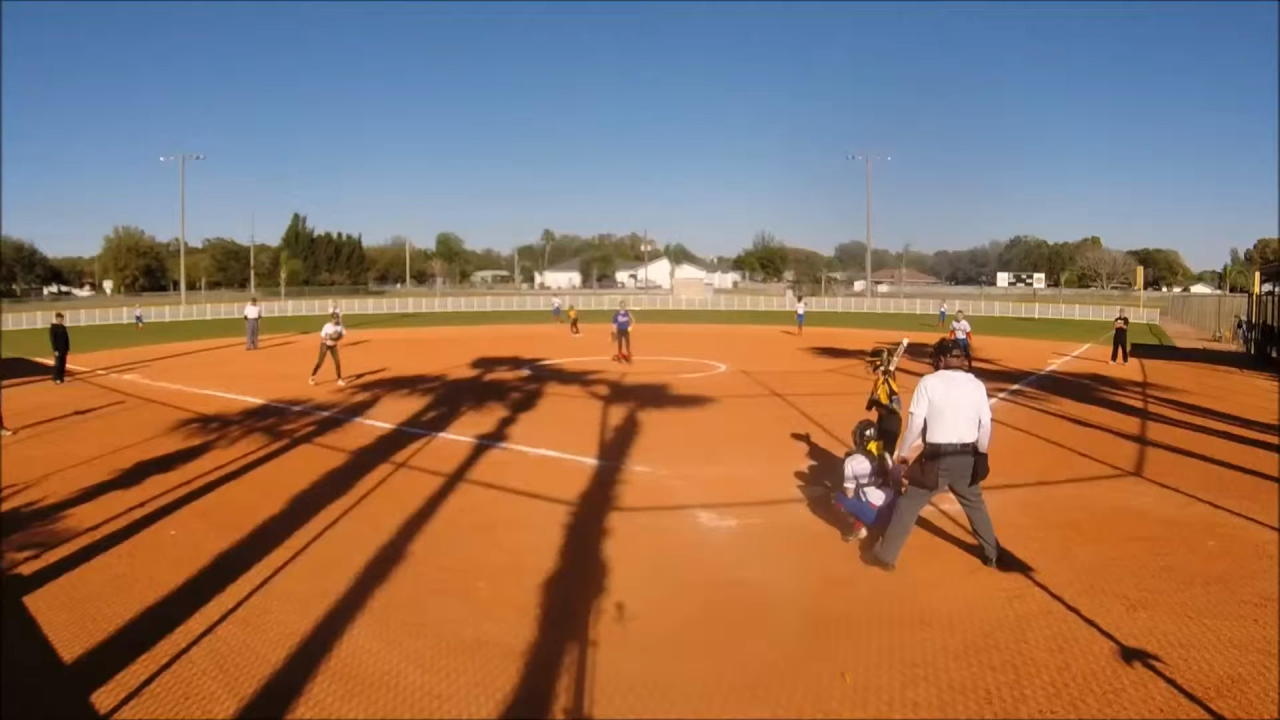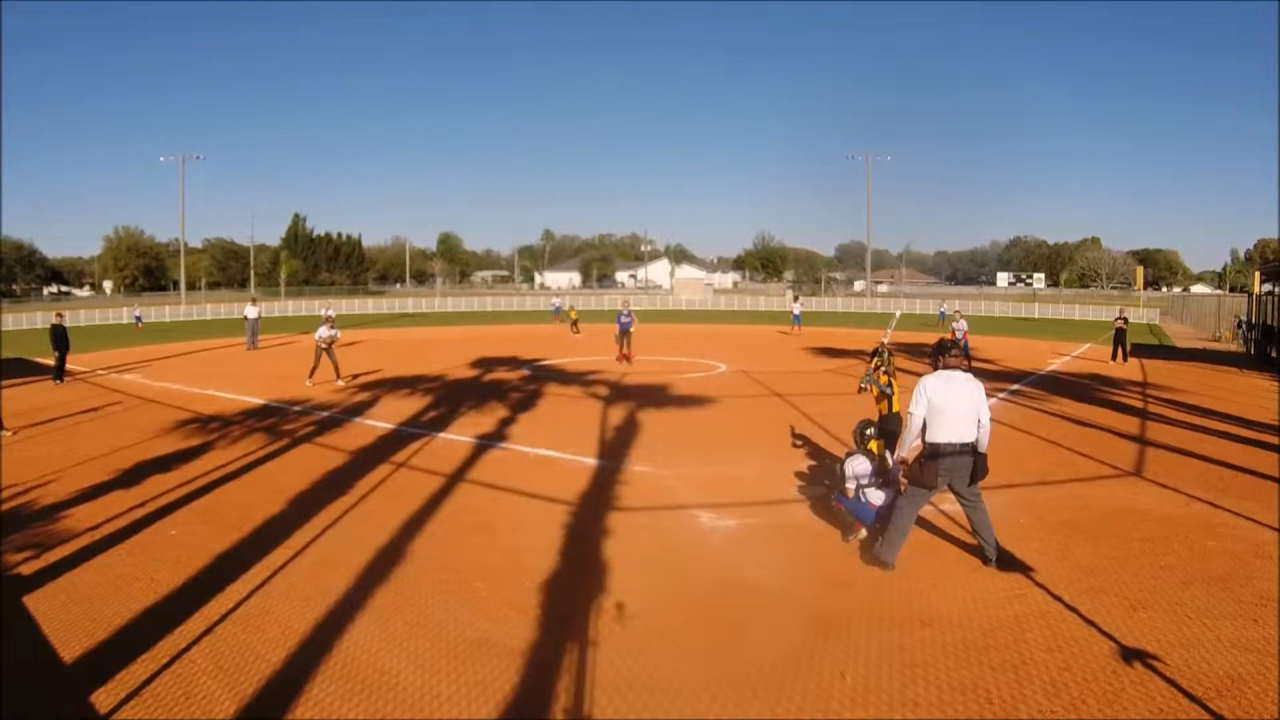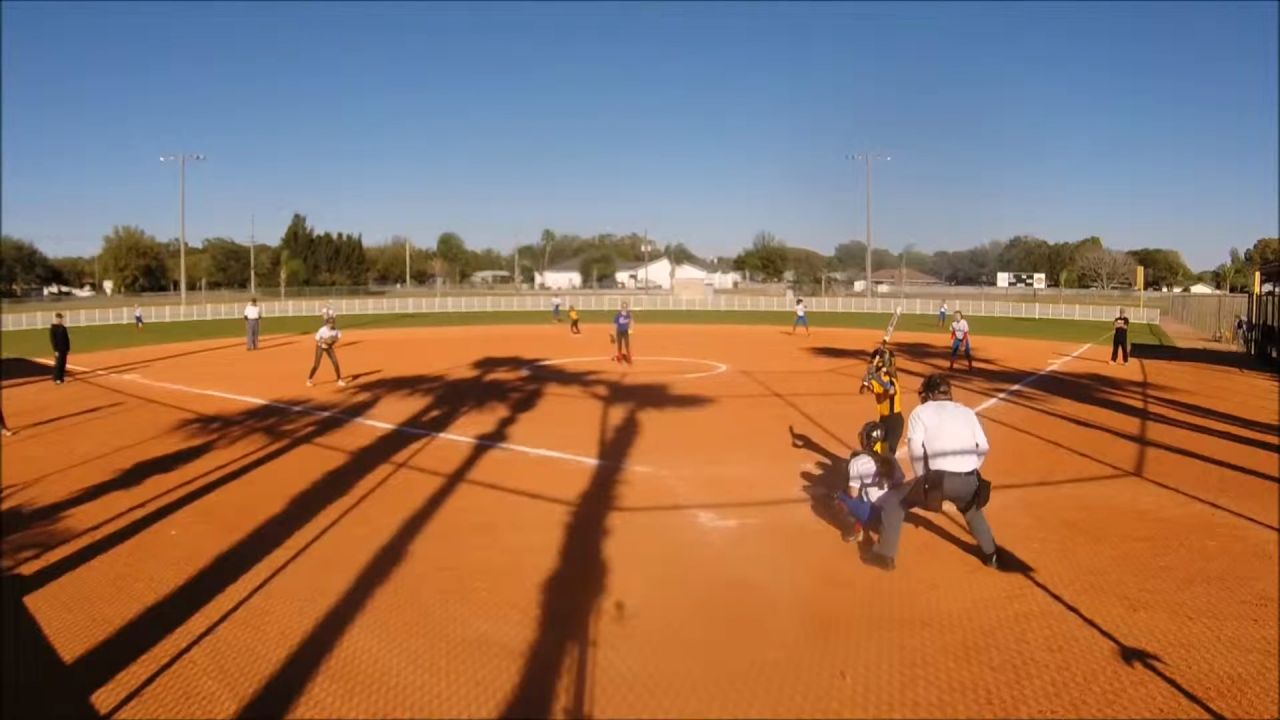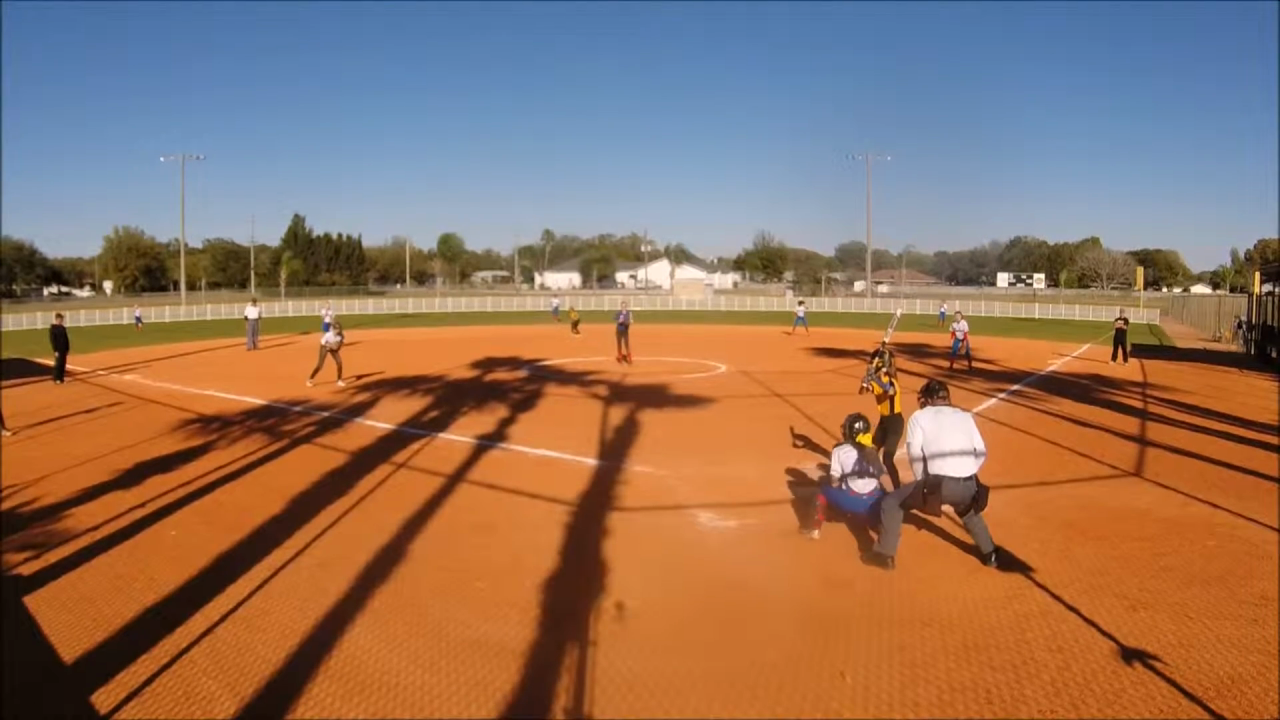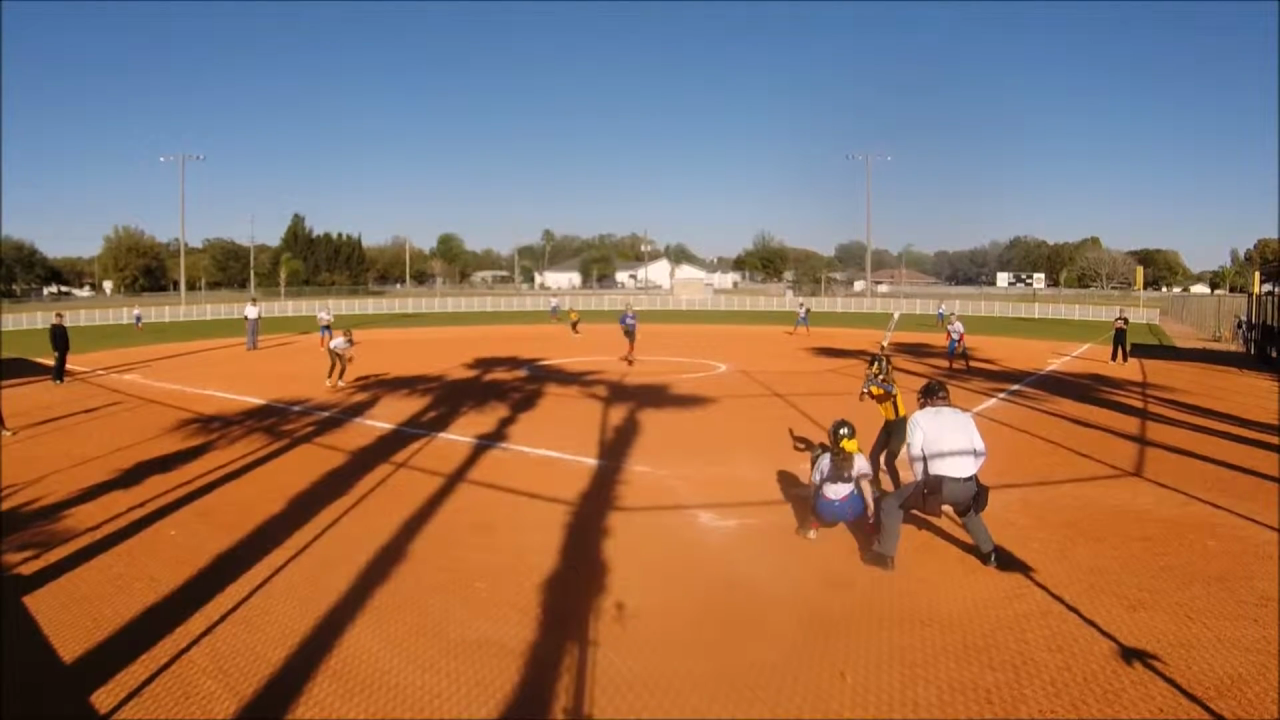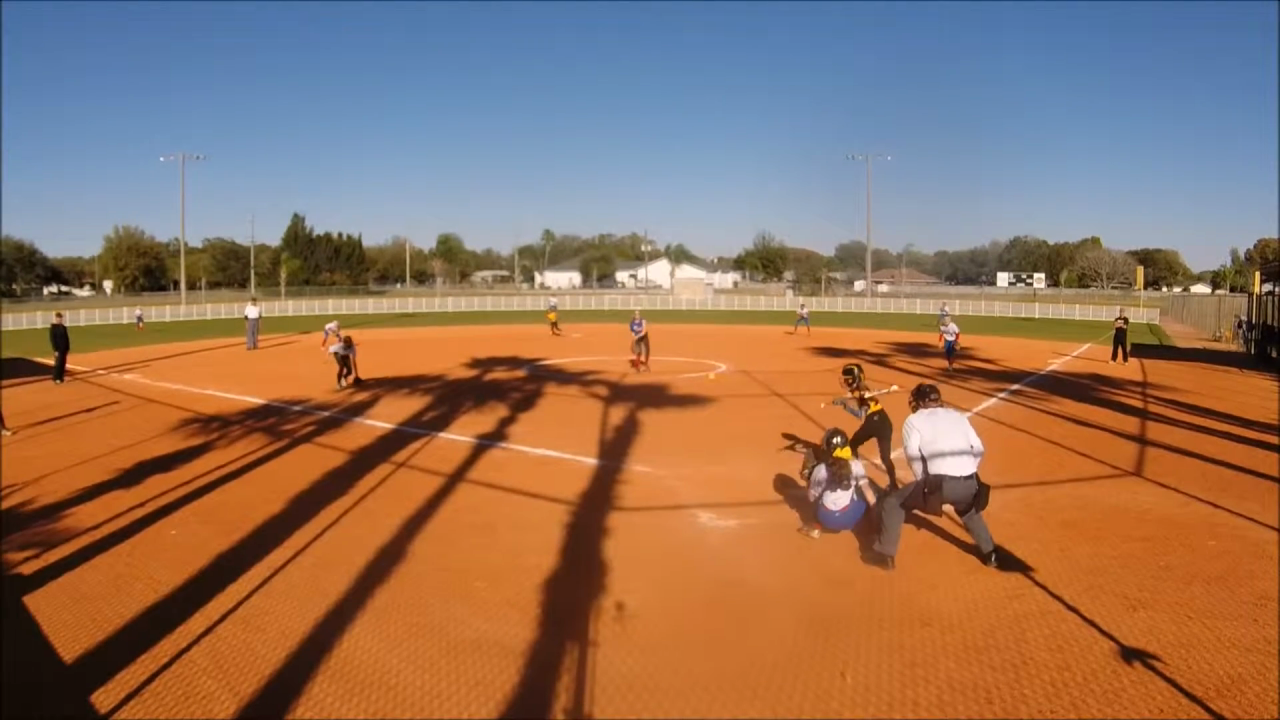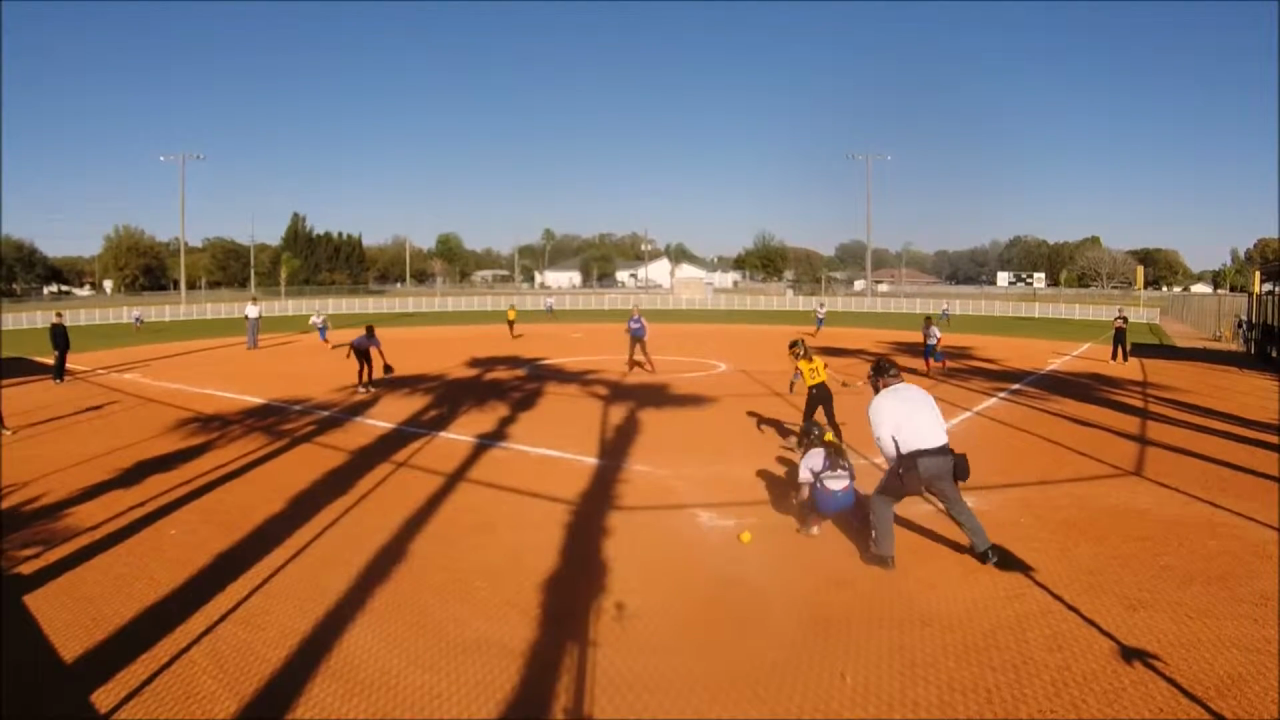
dt=0.7s
person 1, frame 1
left shoulder: (929, 382)
right shoulder: (977, 385)
left elbow: (915, 422)
right elbow: (986, 424)
left wrist: (903, 452)
right wrist: (979, 455)
left hip: (937, 456)
right hip: (966, 456)
left knee: (908, 505)
right knee: (975, 504)
left ankle: (885, 555)
right ankle: (993, 554)
person 1, frame 2
left shoulder: (928, 382)
right shoulder: (975, 385)
left elbow: (914, 422)
right elbow: (985, 424)
left wrist: (902, 452)
right wrist: (979, 455)
left hip: (936, 455)
right hip: (966, 455)
left knee: (907, 505)
right knee: (974, 504)
left ankle: (884, 555)
right ankle: (992, 555)
person 1, frame 3
left shoulder: (921, 411)
right shoulder: (967, 412)
left elbow: (915, 448)
right elbow: (983, 448)
left wrist: (923, 478)
left hip: (940, 479)
right hip: (969, 481)
left knee: (891, 501)
right knee: (971, 507)
left ankle: (884, 555)
right ankle: (991, 555)
person 1, frame 4
left shoulder: (920, 416)
right shoulder: (965, 416)
left elbow: (914, 452)
right elbow: (981, 452)
left wrist: (923, 481)
left hip: (939, 484)
right hip: (968, 486)
left knee: (891, 502)
right knee: (968, 511)
left ankle: (884, 554)
right ankle: (989, 554)
person 1, frame 5
left shoulder: (919, 417)
right shoulder: (965, 417)
left elbow: (914, 453)
right elbow: (981, 452)
left wrist: (923, 481)
left hip: (939, 484)
right hip: (968, 486)
left knee: (890, 503)
right knee: (967, 510)
left ankle: (884, 555)
right ankle: (989, 554)
person 1, frame 6
left shoulder: (914, 420)
right shoulder: (958, 416)
left elbow: (912, 455)
right elbow: (978, 449)
left wrist: (924, 482)
left hip: (939, 483)
right hip: (969, 484)
left knee: (892, 503)
right knee: (968, 509)
left ankle: (885, 554)
right ankle: (989, 553)
person 1, frame 7
left shoulder: (878, 403)
right shoulder: (919, 391)
left elbow: (885, 443)
right elbow: (941, 426)
left wrist: (899, 469)
left hip: (914, 460)
right hip: (943, 456)
left knee: (880, 499)
right knee: (955, 503)
left ankle: (883, 554)
right ankle: (985, 549)
